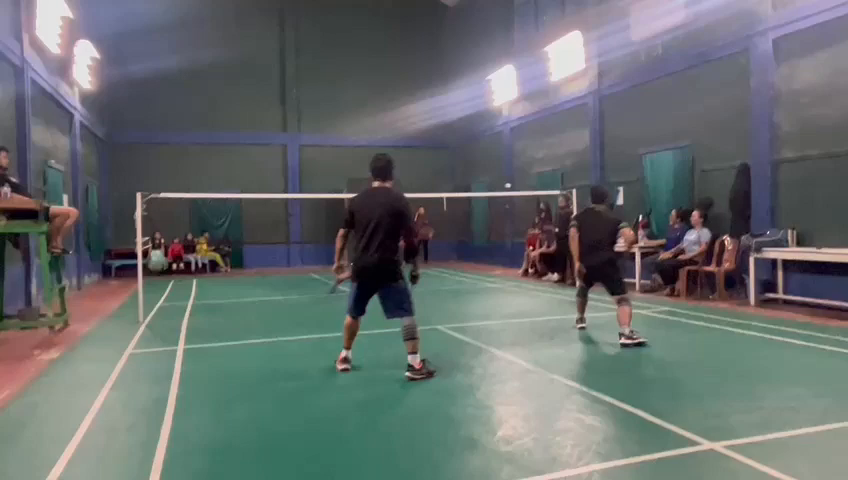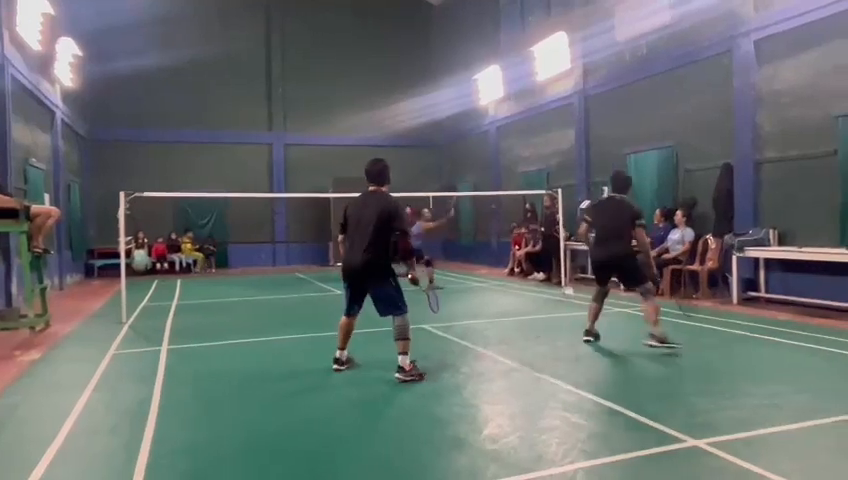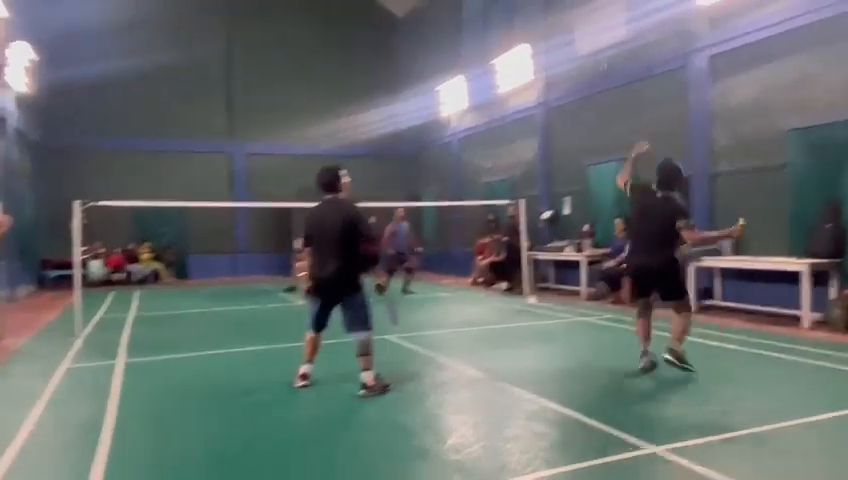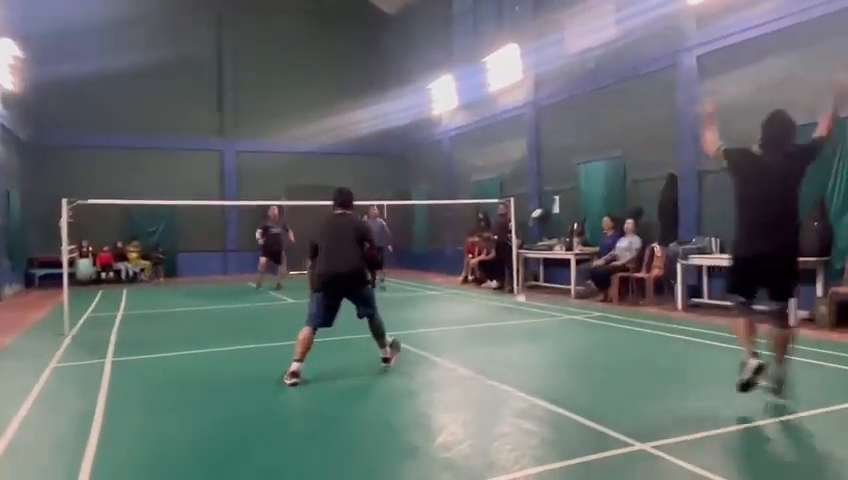
dt=0.5s
person 1, frame 1
left shoulder: (580, 217)
right shoulder: (613, 219)
left elbow: (573, 237)
right elbow: (630, 237)
left wrist: (577, 262)
left hip: (587, 263)
right hip: (607, 262)
left knee: (582, 289)
right knee: (623, 300)
left ankle: (580, 319)
right ankle: (626, 333)
person 1, frame 2
left shoulder: (597, 206)
right shoulder: (633, 211)
left elbow: (582, 232)
right elbow: (642, 240)
left wrist: (593, 247)
right wrist: (651, 263)
left hip: (599, 256)
right hip: (622, 256)
left knee: (601, 291)
right knee: (648, 292)
left ankle: (590, 330)
right ankle: (656, 335)
person 1, frame 3
left shoulder: (641, 193)
right shoulder: (676, 208)
left elbow: (621, 179)
right elbow: (692, 238)
left wrist: (634, 156)
right wrist: (727, 233)
left hip: (637, 263)
right hip: (664, 264)
left knee: (644, 308)
right knee: (682, 309)
left ankle: (646, 354)
right ankle: (674, 348)
person 1, frame 4
left shoulder: (741, 159)
right shoulder: (795, 158)
left elbow: (710, 146)
right elbow: (823, 132)
left wrist: (710, 120)
right wrist: (835, 102)
left hip: (747, 249)
right hip: (783, 250)
left knee: (743, 306)
right knee: (780, 312)
left ankle: (751, 358)
right ankle: (780, 372)
person 2, frame 1
left shoulder: (358, 200)
right shoulder: (398, 201)
left elbow: (343, 234)
right elbow: (409, 239)
left wrist: (338, 260)
right wrist: (414, 267)
left hip: (361, 268)
right hip: (387, 268)
left knee: (354, 313)
right knee: (406, 313)
left ankle: (344, 357)
right ankle: (414, 364)
person 2, frame 2
left shoulder: (353, 204)
right shoulder: (390, 204)
left elbow: (341, 240)
right elbow: (402, 242)
right wrist: (412, 270)
left hip: (351, 267)
right hip: (377, 268)
left knee: (350, 313)
right knee: (399, 312)
left ankle: (340, 357)
right ankle: (404, 365)
person 2, frame 3
left shoulder: (313, 215)
right shoulder: (351, 210)
left elbow: (309, 252)
right elbow: (368, 248)
left wrist: (310, 279)
right wrist: (370, 269)
left hip: (321, 280)
right hip: (347, 279)
left knee: (315, 328)
right knee: (362, 328)
left ankle: (304, 372)
right ankle: (368, 380)
person 2, frame 4
left shoulder: (323, 227)
right shoulder: (358, 223)
left elbow: (312, 260)
left wrist: (313, 282)
right wrist: (371, 274)
left hip: (325, 277)
right hip: (353, 276)
left knee: (311, 325)
right knee: (372, 315)
left ankle: (294, 369)
right ankle: (386, 354)
